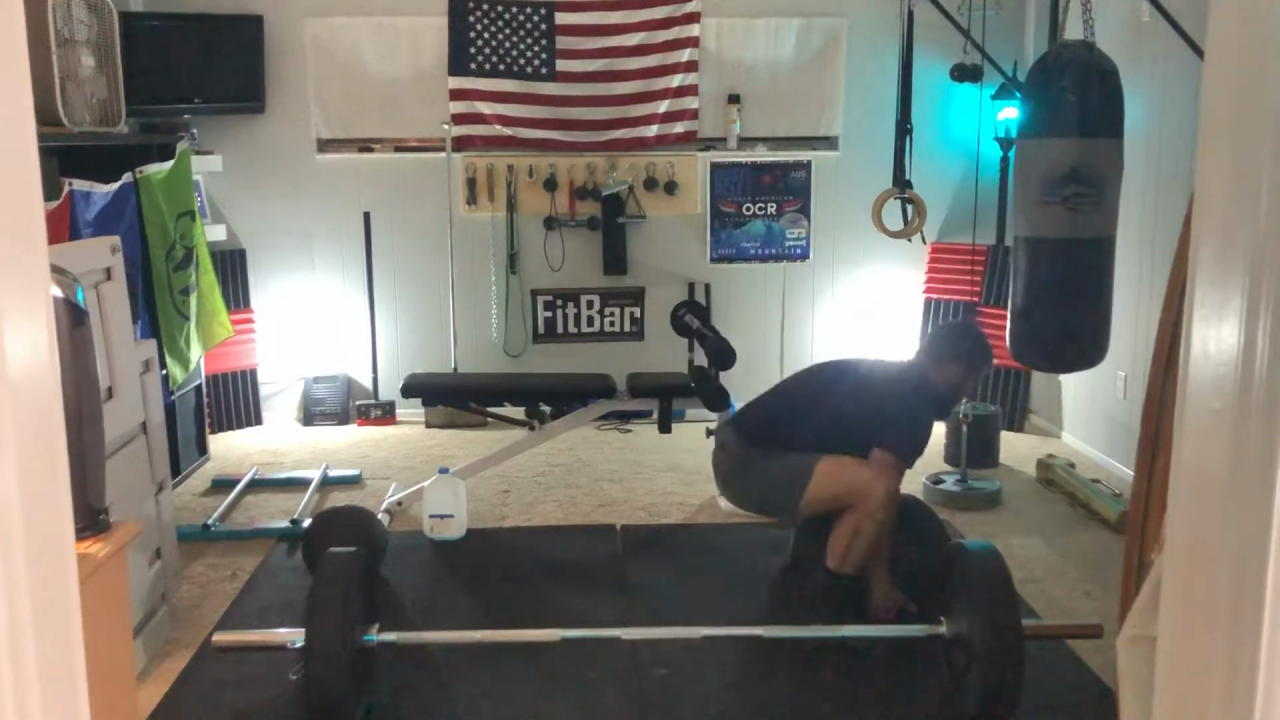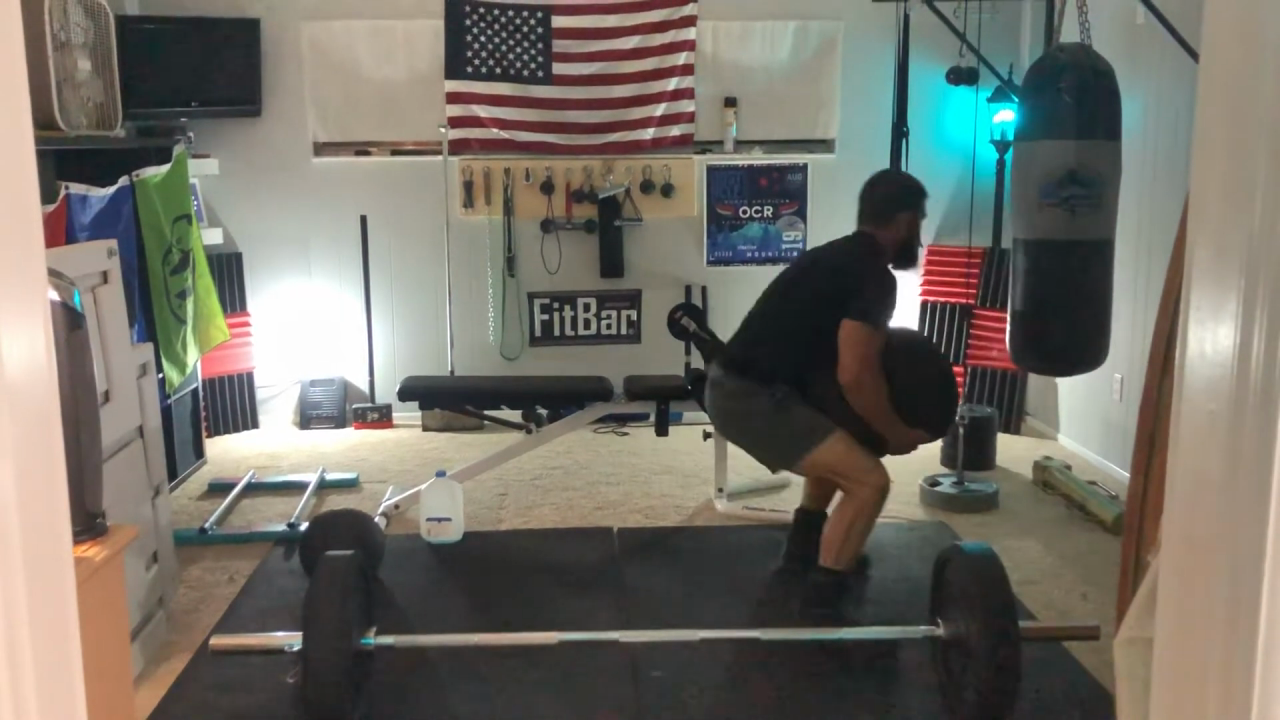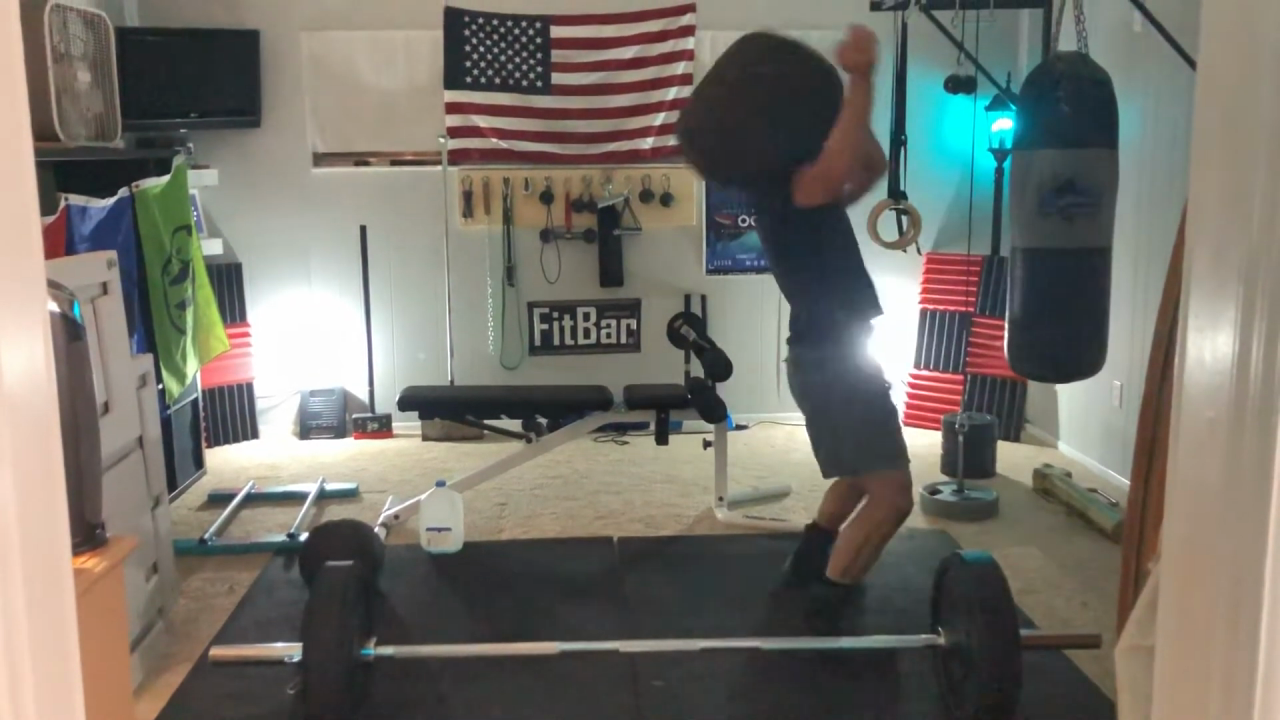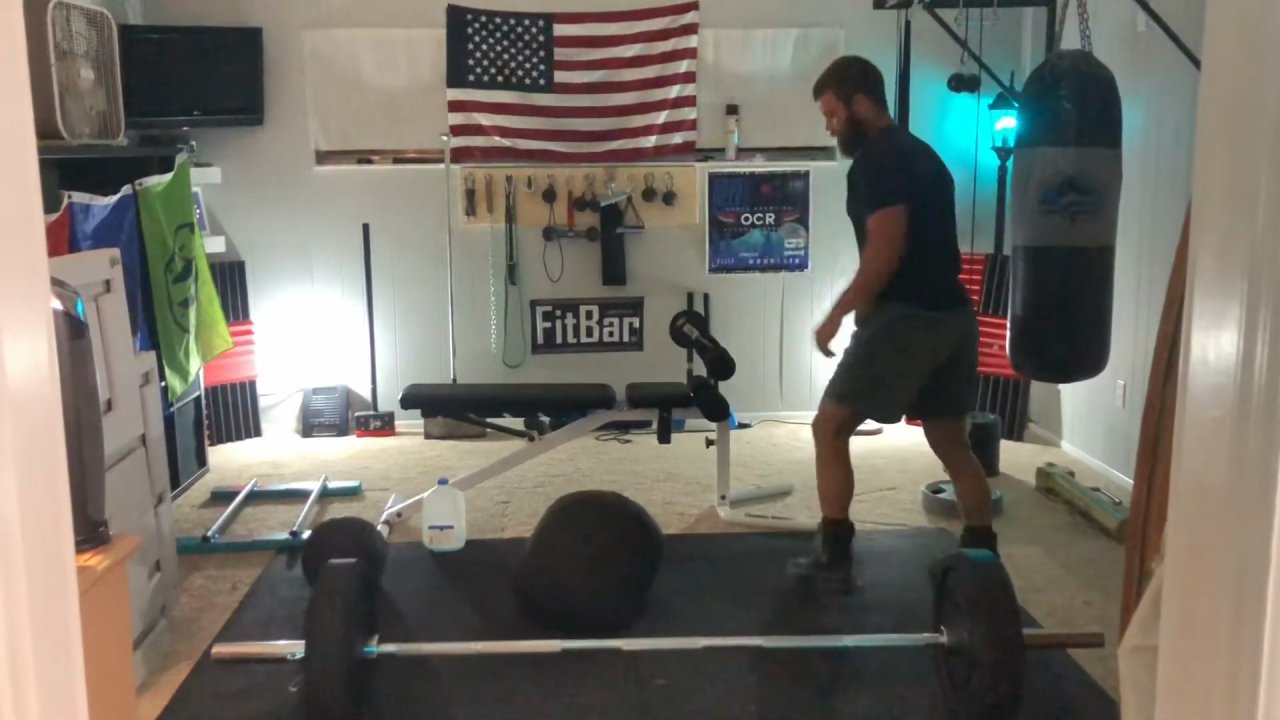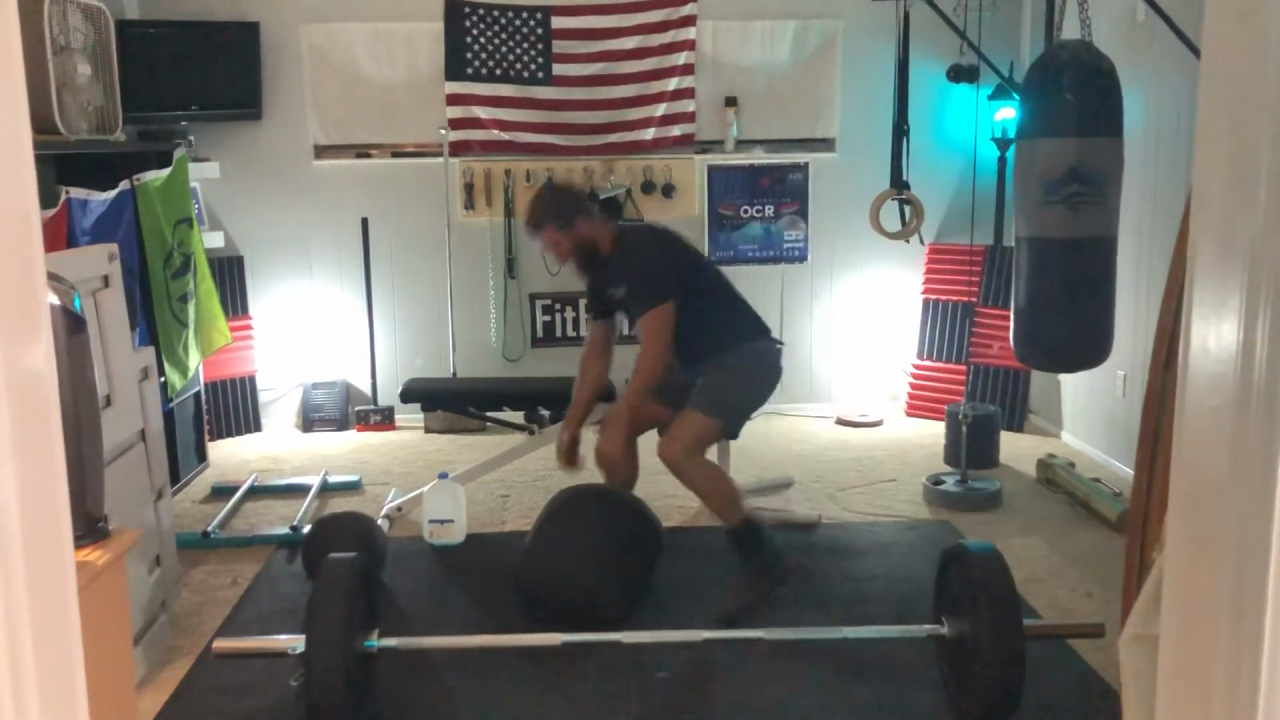
dt=1s
person 1, frame 1
left shoulder: (884, 378)
right shoulder: (910, 409)
left elbow: (867, 474)
right elbow: (883, 494)
right wrist: (881, 585)
left hip: (741, 442)
right hip: (747, 461)
right knee: (876, 490)
person 1, frame 2
left shoulder: (845, 257)
right shoulder: (872, 276)
right elbow: (855, 376)
right wrist: (896, 434)
left hip: (742, 384)
right hip: (750, 398)
left knee: (836, 444)
right knee: (868, 479)
left ankle: (803, 547)
right ankle: (820, 607)
person 1, frame 3
left shoulder: (795, 190)
right shoulder: (783, 189)
left elbow: (866, 168)
right elbow: (838, 172)
right wrist: (858, 77)
left hip: (824, 354)
right hip: (833, 360)
left knee: (867, 472)
right knee: (891, 495)
left ankle: (810, 558)
right ankle: (825, 607)
person 1, frame 4
left shoulder: (875, 161)
right shoulder: (923, 155)
left elbow: (886, 248)
left wrist: (837, 313)
right wrist: (874, 300)
left hip: (904, 319)
right hip: (953, 316)
left knee: (830, 427)
right knee: (952, 443)
left ankle: (835, 558)
person 1, frame 5
left shoulder: (646, 255)
right shoulder: (601, 267)
left elbow: (655, 351)
right elbow: (597, 351)
left wrist: (621, 425)
right wrist: (572, 423)
left hip: (745, 356)
right hip: (694, 358)
left knee: (677, 449)
right knee: (616, 428)
left ankle: (759, 554)
